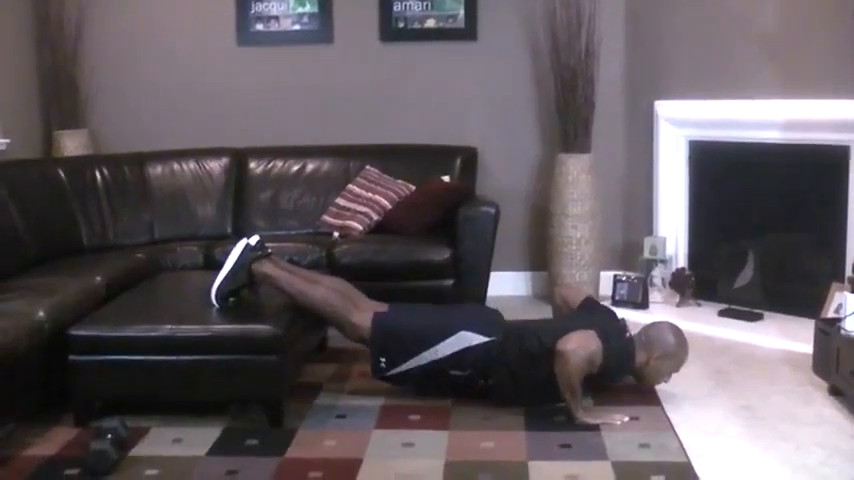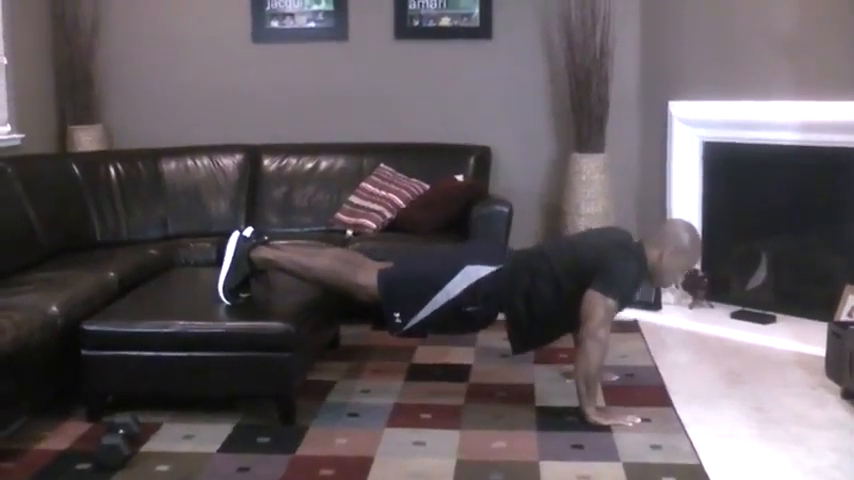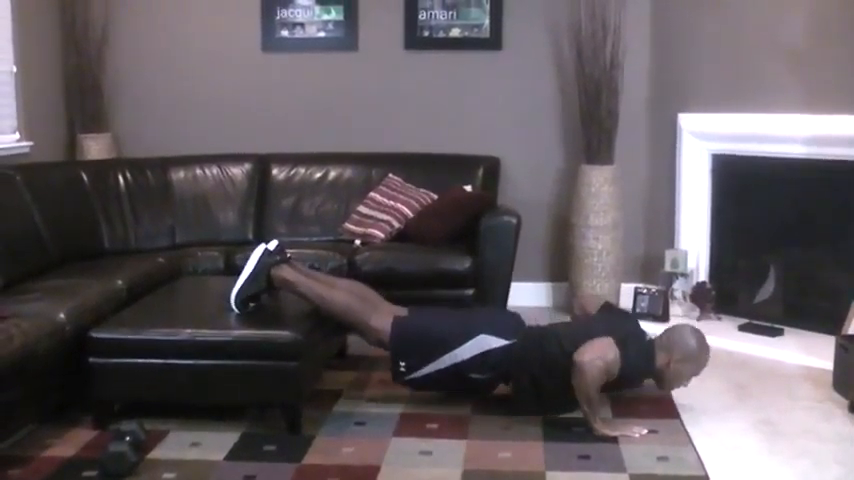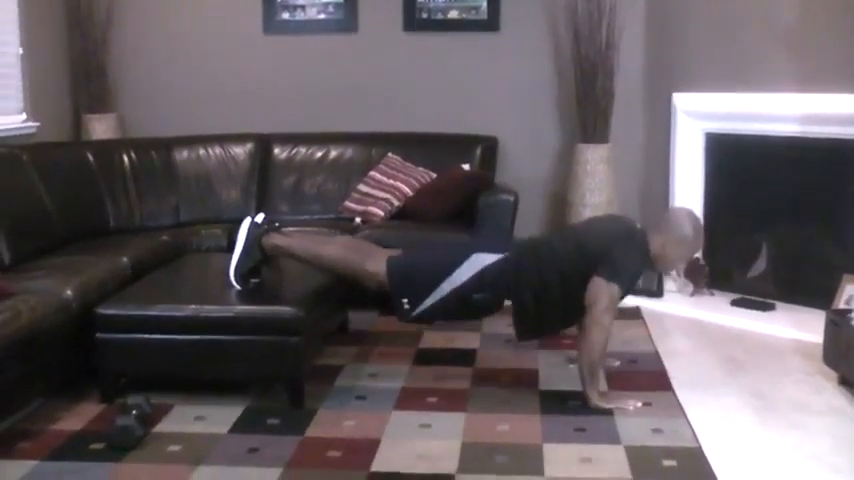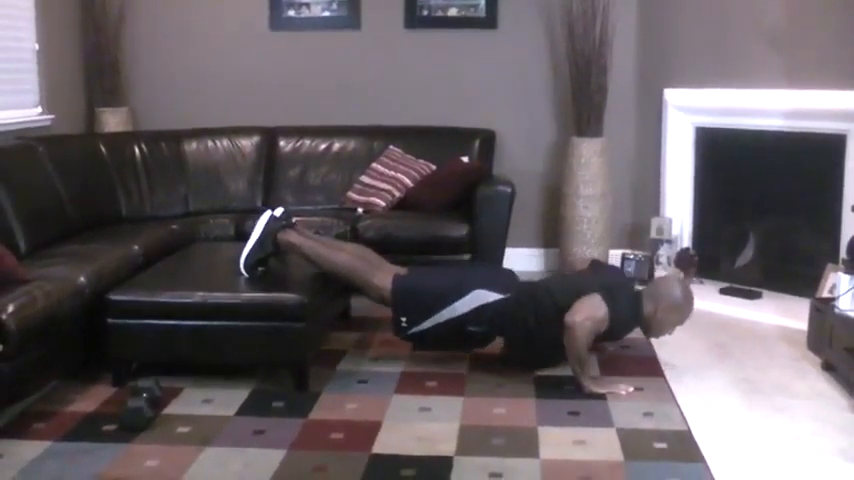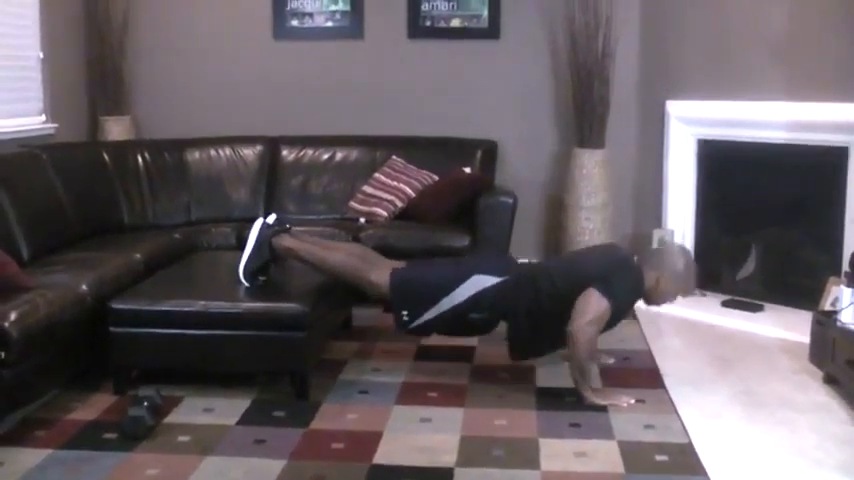
dt=0.7s
person 1, frame 1
left shoulder: (609, 324)
right shoulder: (617, 353)
left elbow: (567, 292)
right elbow: (569, 352)
right wrist: (580, 410)
left hip: (481, 330)
right hip: (474, 351)
left knee: (366, 312)
right knee: (360, 324)
left ankle: (262, 259)
right ankle: (257, 268)
person 1, frame 2
left shoulder: (623, 246)
right shoulder: (628, 266)
right elbow: (593, 332)
left wrist: (585, 366)
right wrist: (592, 408)
left hip: (491, 271)
right hip: (484, 283)
left knee: (370, 270)
right knee: (366, 283)
left ankle: (259, 246)
right ankle: (256, 254)
person 1, frame 3
left shoulder: (629, 331)
right shoulder: (636, 356)
right elbow: (586, 362)
right wrist: (599, 421)
left hip: (502, 334)
right hip: (494, 353)
left knee: (386, 315)
right knee: (379, 326)
left ankle: (282, 265)
right ankle: (276, 274)
person 1, frame 4
left shoulder: (624, 233)
right shoulder: (629, 254)
right elbow: (597, 320)
left wrist: (588, 352)
right wrist: (595, 393)
left hip: (495, 260)
right hip: (489, 272)
left knee: (379, 259)
right knee: (375, 271)
left ankle: (269, 234)
right ankle: (265, 241)
person 1, frame 5
left shoulder: (618, 283)
right shoulder: (624, 308)
left elbow: (581, 266)
right elbow: (576, 321)
left wrist: (589, 336)
right wrist: (588, 379)
left hip: (495, 289)
right hip: (490, 306)
left knee: (387, 275)
right knee: (382, 285)
left ankle: (286, 229)
right ankle: (280, 236)
person 1, frame 6
left shoulder: (619, 260)
right shoulder: (621, 278)
right elbow: (579, 329)
left wrist: (585, 348)
right wrist: (588, 390)
left hip: (494, 279)
right hip: (488, 292)
left knee: (385, 271)
right knee: (379, 281)
left ankle: (280, 234)
right ankle: (275, 241)
